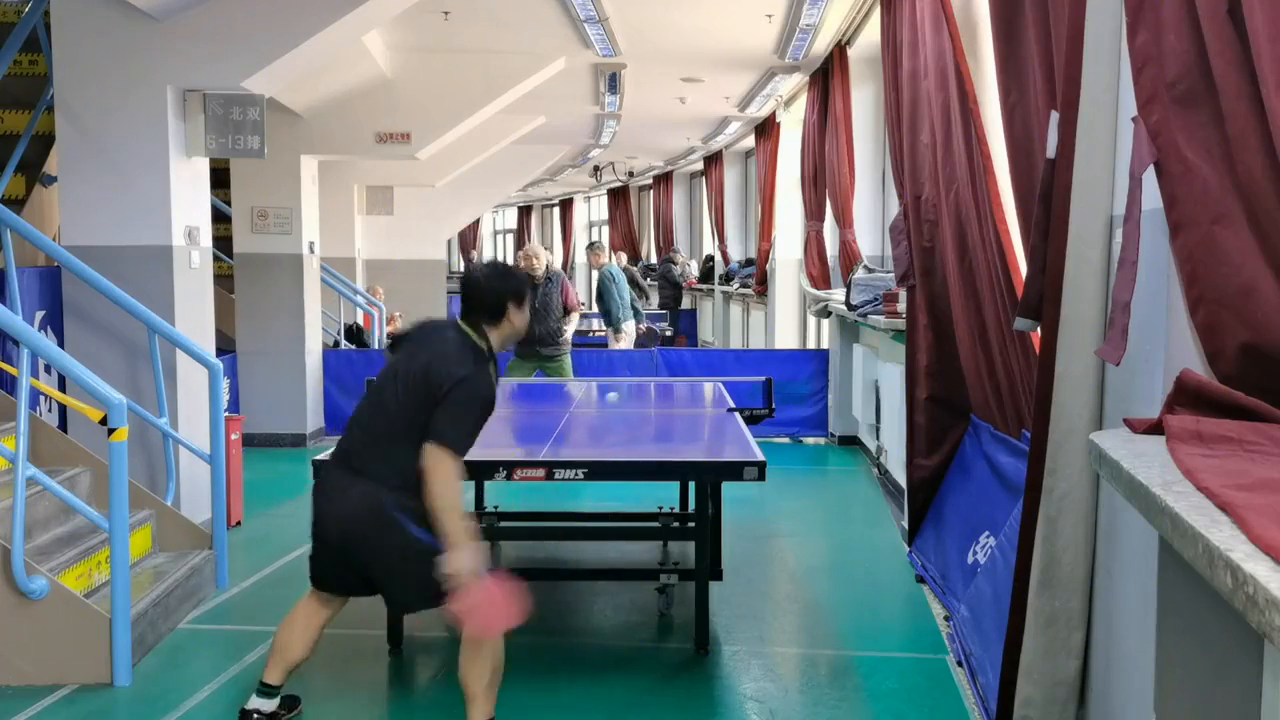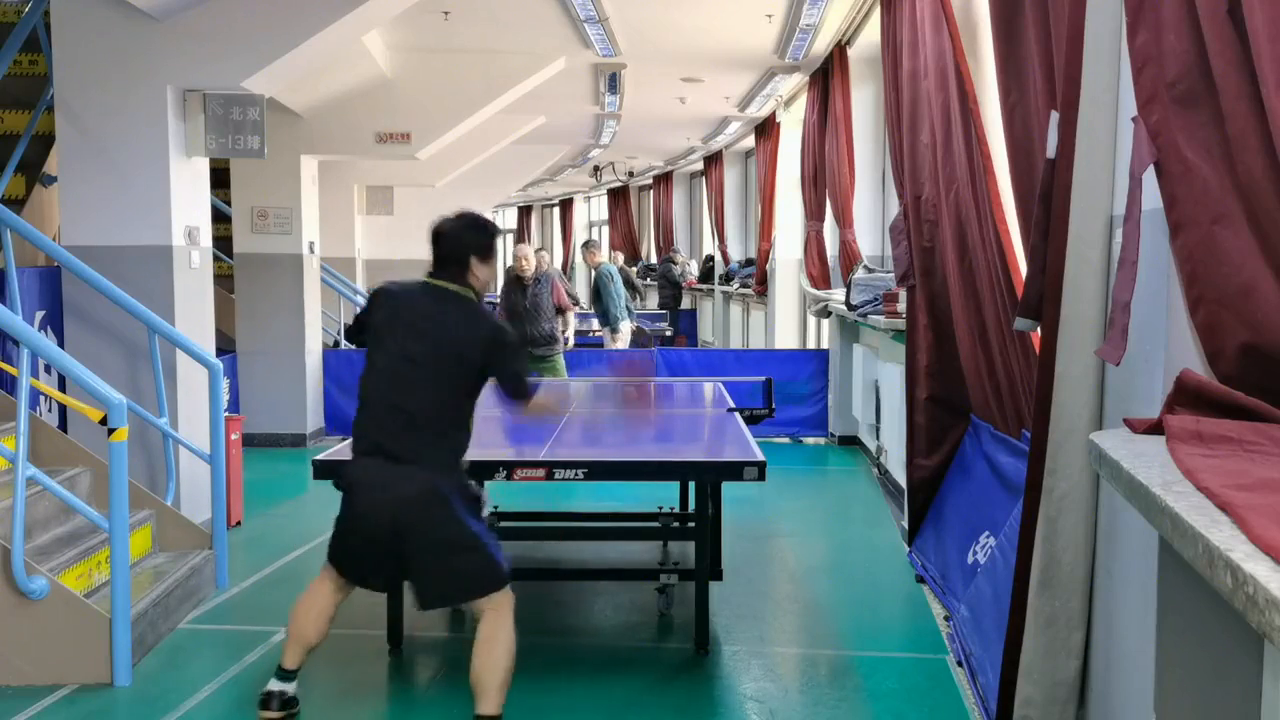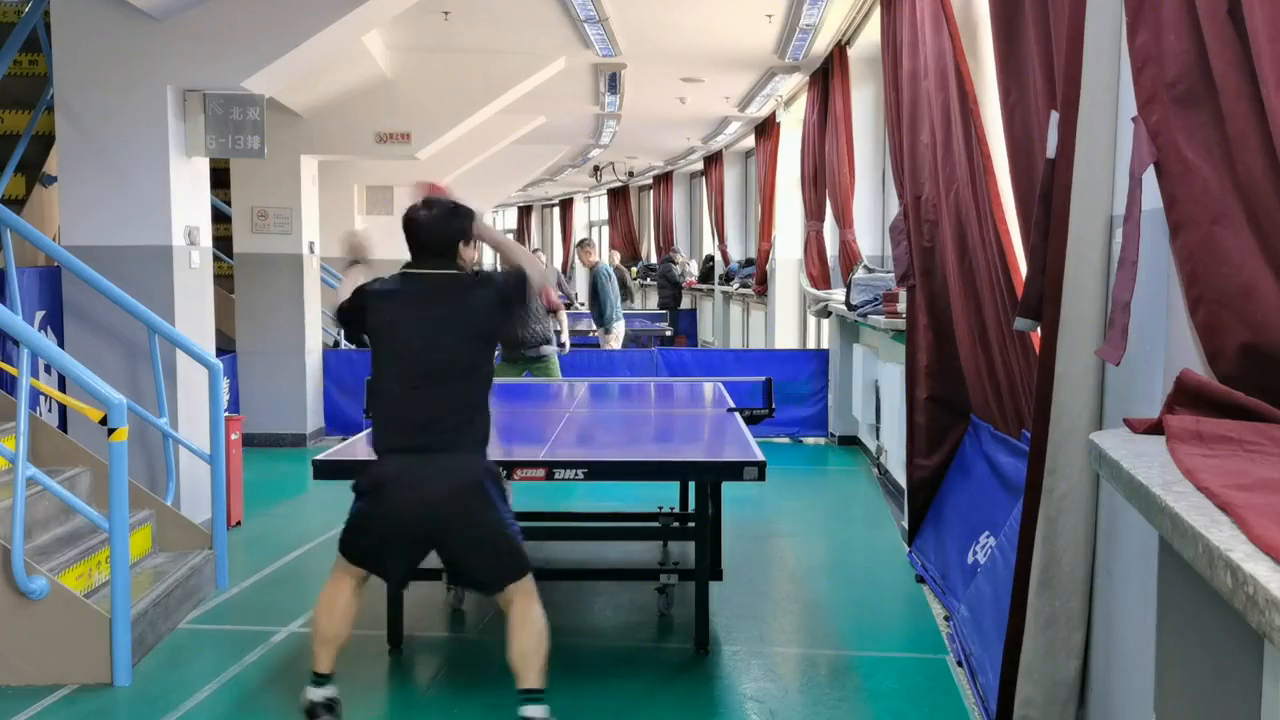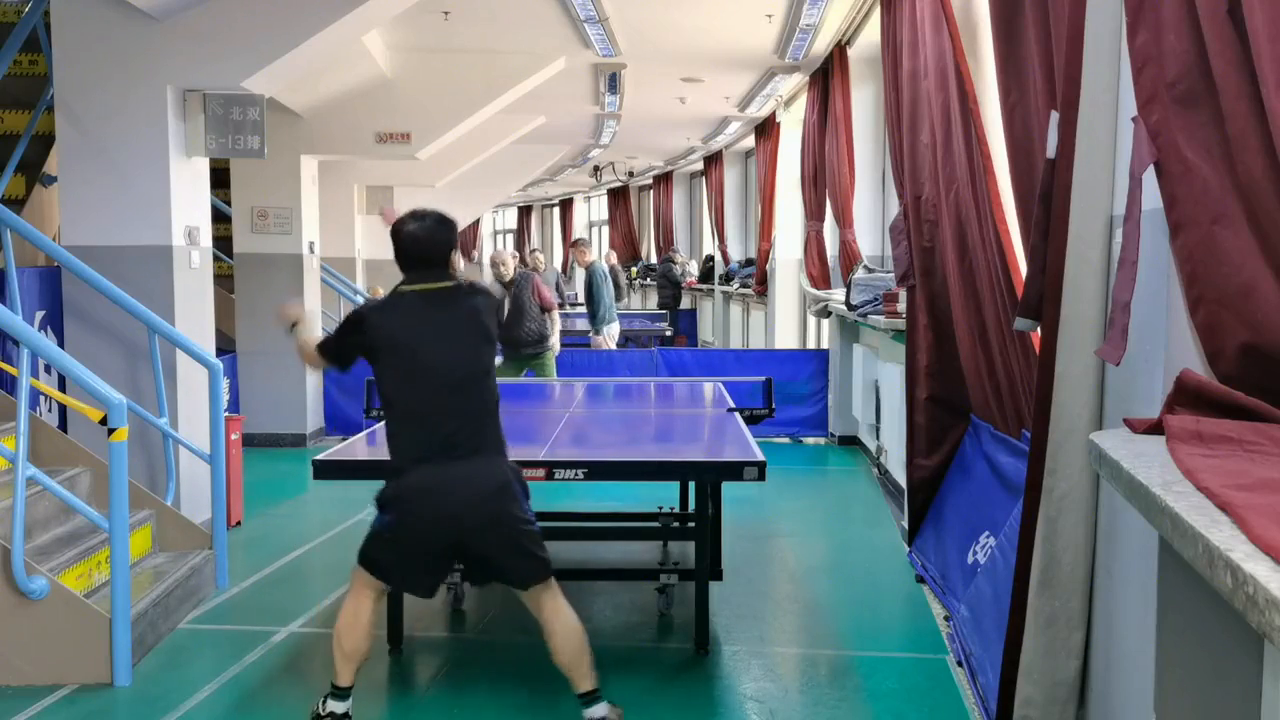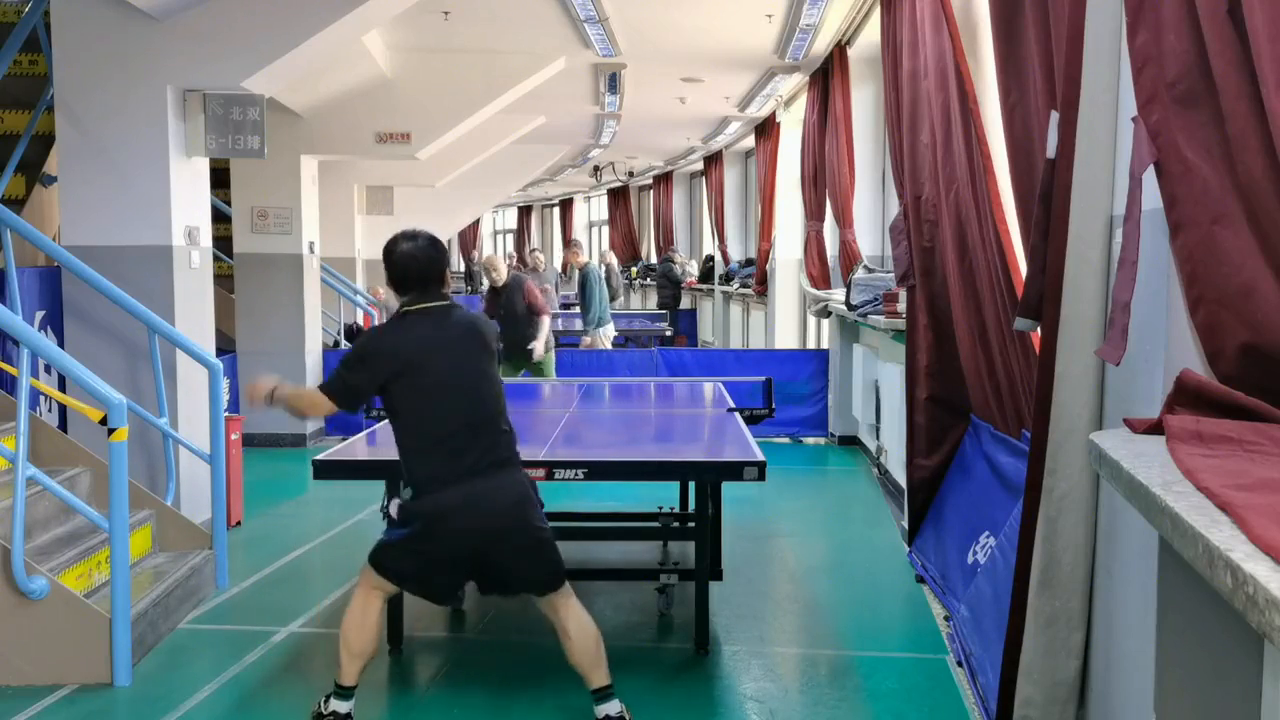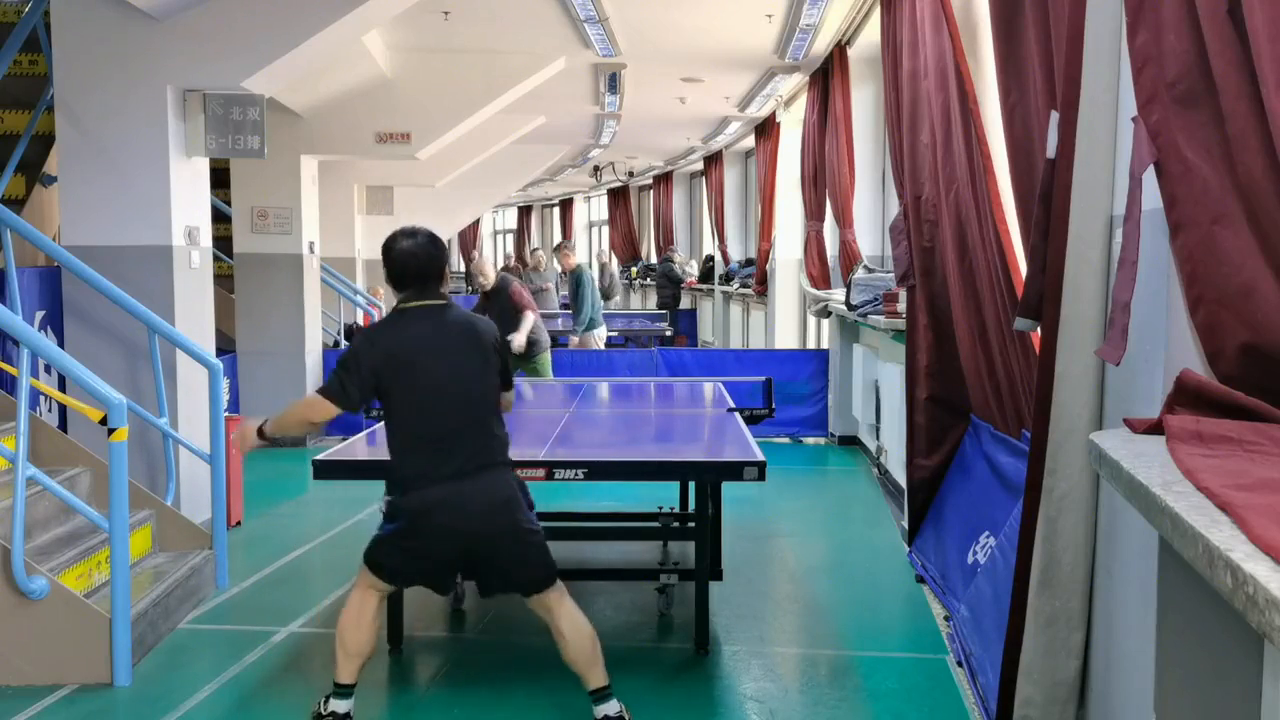
dt=0.1s
person 1, frame 1
left shoulder: (429, 335)
right shoulder: (474, 380)
right elbow: (439, 466)
right wrist: (461, 545)
left hip: (333, 495)
right hip: (380, 509)
left knee: (324, 598)
person 1, frame 2
left shoulder: (390, 300)
right shoulder: (487, 331)
right elbow: (529, 403)
left hip: (368, 480)
right hip: (430, 490)
left knee: (333, 581)
right knee: (497, 608)
person 1, frame 3
left shoulder: (378, 297)
right shoulder: (489, 294)
left elbow: (343, 315)
right elbow: (532, 269)
right wrist: (487, 231)
left hip: (395, 478)
right hip: (464, 479)
left knee: (347, 574)
right knee: (521, 596)
person 1, frame 4
left shoulder: (376, 319)
right shoulder: (479, 303)
left elbow: (317, 356)
left wrist: (297, 322)
left hip: (420, 493)
right hip: (491, 486)
left knee: (364, 589)
right knee: (546, 599)
person 1, frame 5
left shoulder: (380, 344)
right shoulder: (478, 326)
left elbow: (318, 406)
left wrist: (274, 392)
left hip: (439, 507)
right hip: (509, 497)
left knee: (370, 590)
right knee: (560, 601)
person 1, frame 6
left shoulder: (376, 342)
right shoulder: (480, 328)
left elbow: (318, 413)
left wrist: (262, 431)
left hip: (425, 504)
right hip: (497, 497)
left knee: (368, 588)
right knee: (553, 602)
